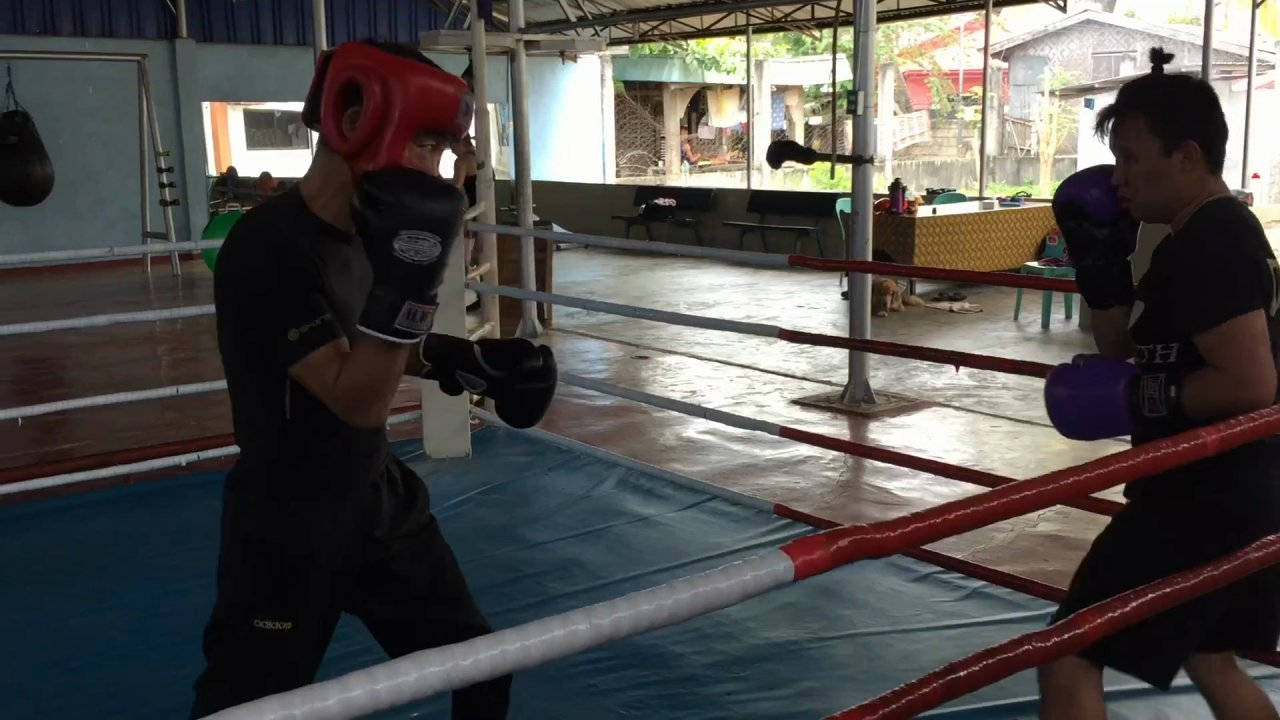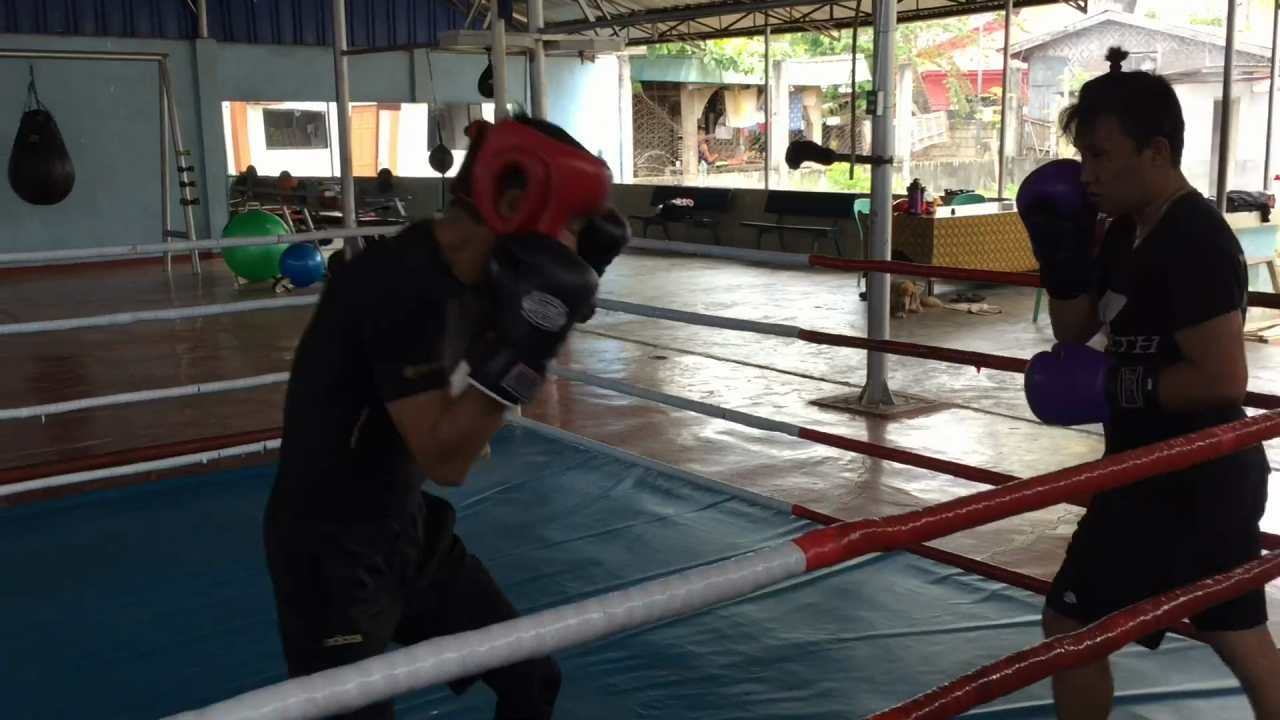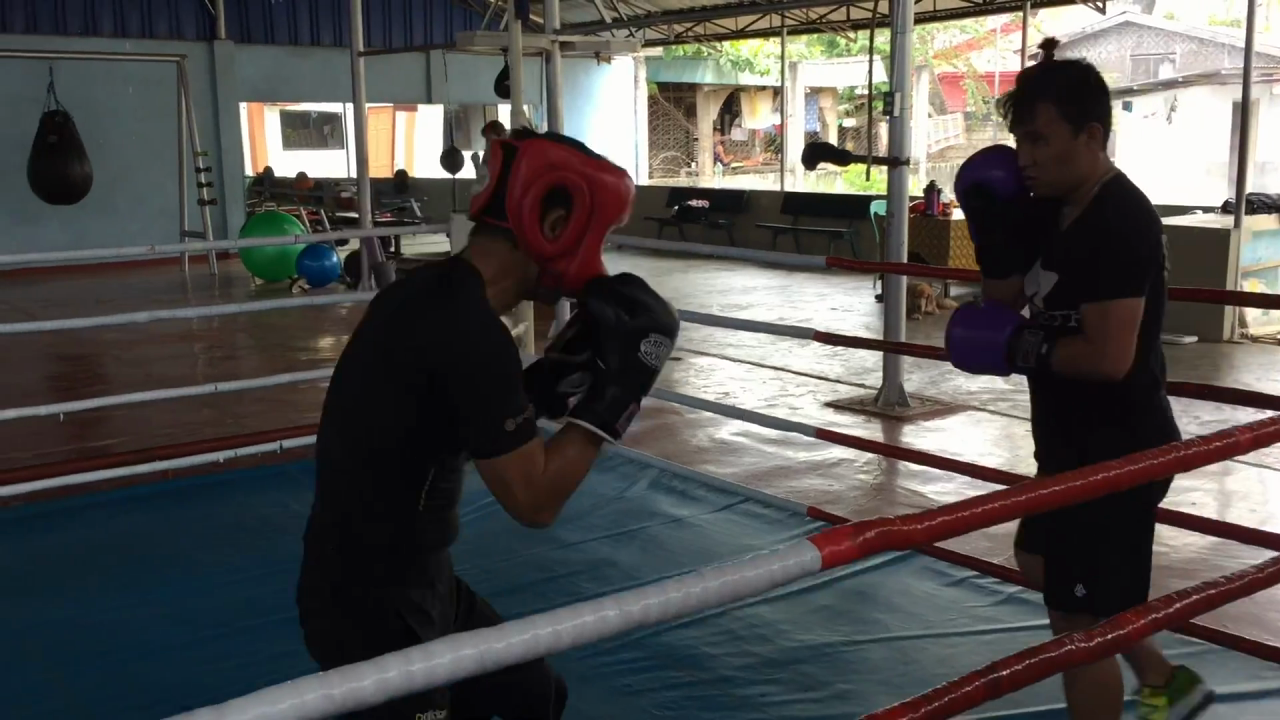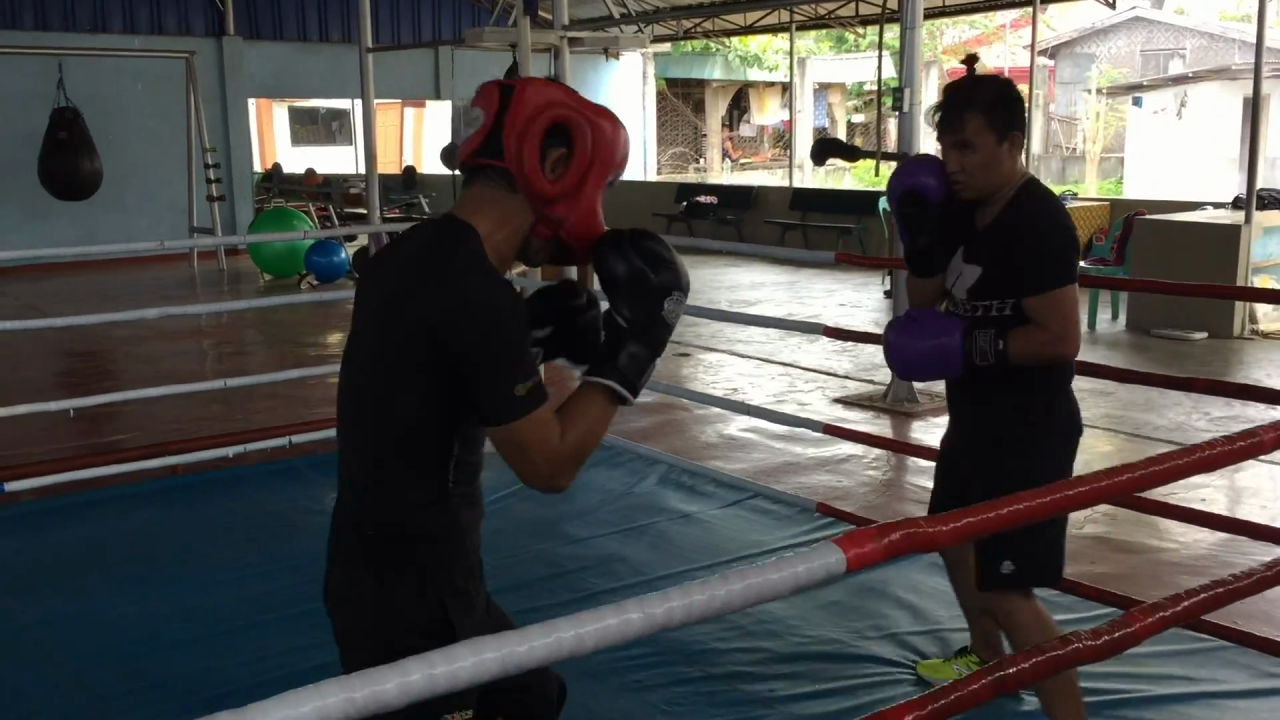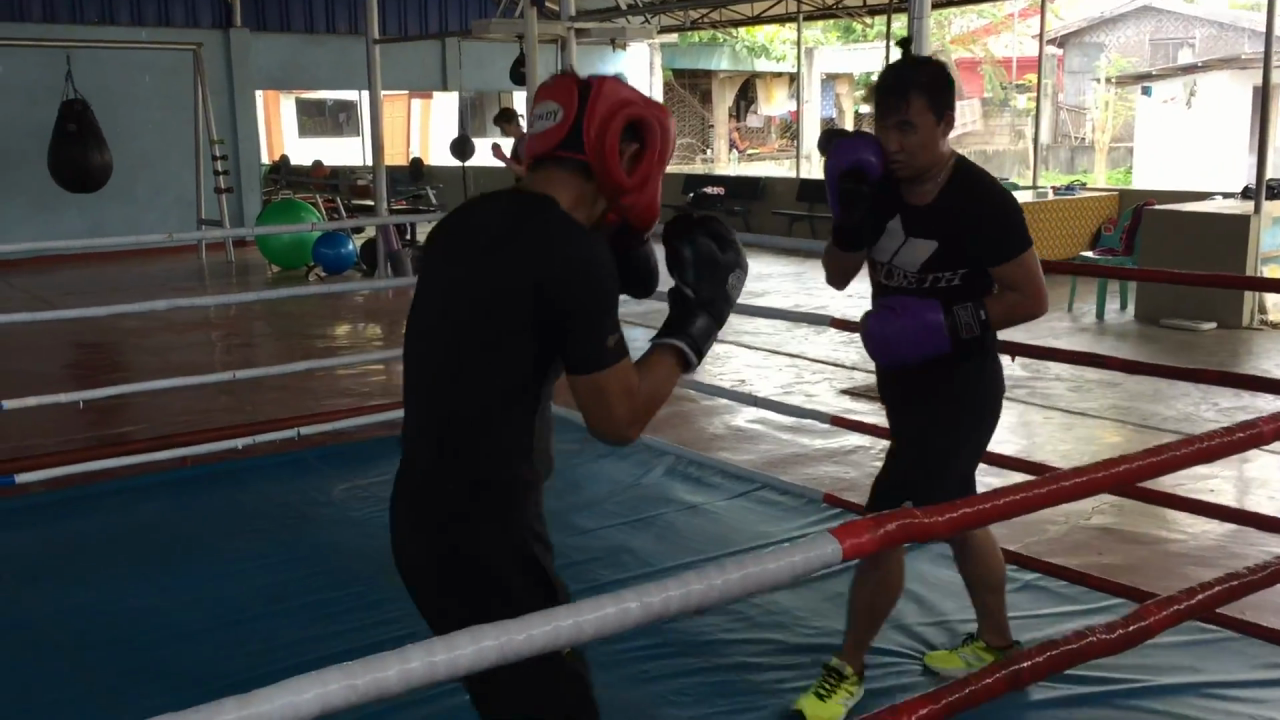
dt=0.3s
person 1, frame 1
left shoulder: (1208, 250)
right shoulder: (1220, 236)
right elbow: (1121, 347)
left wrist: (1144, 401)
right wrist: (1100, 265)
left hip: (1200, 511)
left knee: (1066, 662)
right knee: (1209, 659)
person 1, frame 2
left shoulder: (1192, 246)
right shoulder: (1128, 228)
left elbow: (1221, 380)
right elbow: (1076, 328)
left wrist: (1117, 389)
right wrist: (1060, 254)
left hip: (1181, 481)
right hip: (1213, 472)
left knee: (1069, 626)
person 1, frame 3
left shoulder: (1119, 226)
right shoulder: (1045, 206)
left elbow: (1109, 356)
right elbow: (1006, 302)
left wrist: (1019, 348)
right wrist: (994, 237)
left hip: (1119, 450)
right hip: (1079, 442)
left knee: (1082, 619)
right knee: (1038, 561)
person 1, frame 4
left shoulder: (1038, 224)
right shoulder: (960, 208)
left elbow: (1059, 338)
right elbow: (927, 299)
left wrist: (965, 349)
right wrist: (919, 241)
left hip: (1028, 424)
right hip: (978, 417)
left knee: (1008, 589)
right knee: (960, 548)
right ankle: (988, 657)
person 1, frame 5
left shoulder: (983, 201)
right shoulder: (879, 186)
left elbow: (1030, 297)
right elbow: (838, 275)
left wrist: (953, 323)
right wrist: (849, 219)
left hip: (959, 389)
right hip: (908, 382)
right ankle: (998, 641)
person 2, frame 1
left shoulder: (366, 226)
right shoulder: (266, 247)
right elbow: (355, 400)
left wrist: (465, 362)
right wrist: (408, 283)
left hip: (380, 495)
right hip: (288, 521)
person 2, frame 2
left shoulder: (464, 274)
right shoulder: (397, 283)
left elbow: (512, 355)
right elbow: (443, 457)
left wrist: (575, 284)
right wrist: (527, 341)
left hip: (404, 528)
right hip: (329, 546)
person 2, frame 3
left shoulder: (440, 293)
right shoulder: (466, 331)
right elbow: (533, 499)
left wrist: (558, 383)
right wrist: (622, 385)
left hip: (410, 579)
right hip: (374, 603)
person 2, frame 4
left shoulder: (415, 253)
right shoulder: (470, 290)
right elbow: (549, 463)
left wrist: (524, 333)
right wrist: (633, 341)
left hip: (406, 563)
right hip: (406, 587)
person 2, frame 5
left shoulder: (466, 225)
right shoulder: (572, 248)
right elbow: (618, 418)
right wrist: (697, 316)
left hip: (431, 512)
right hip: (484, 531)
